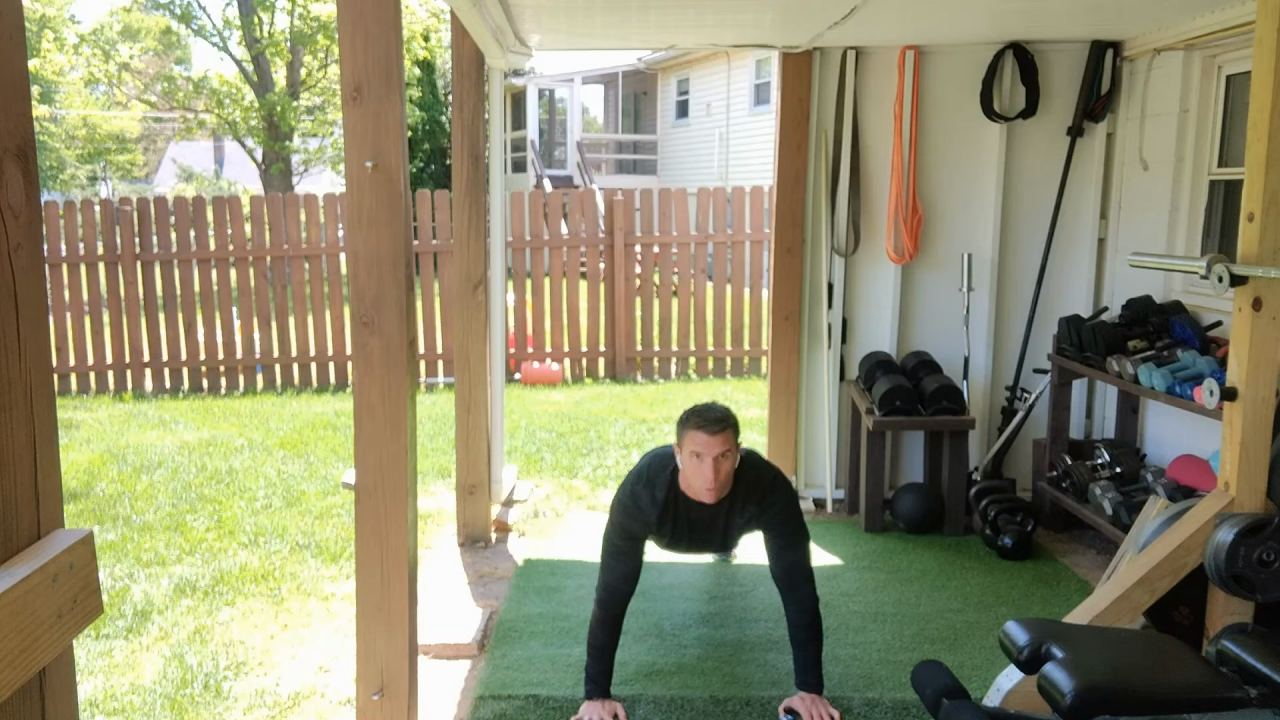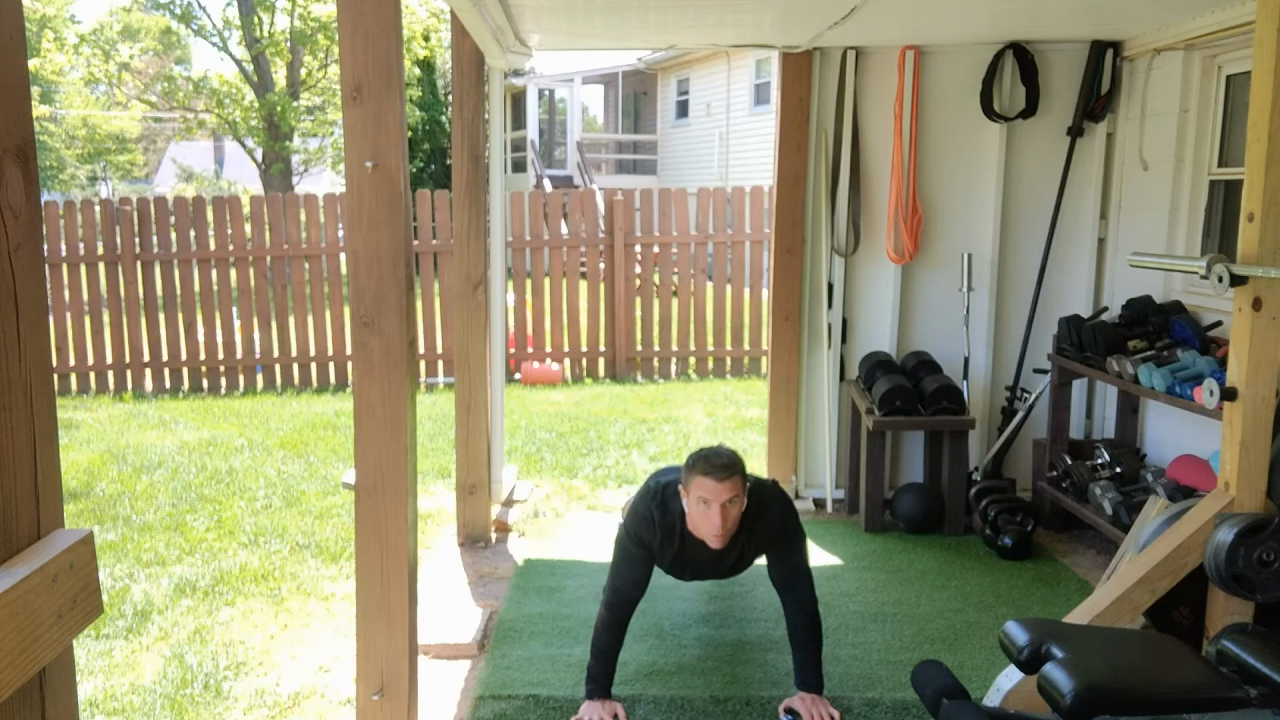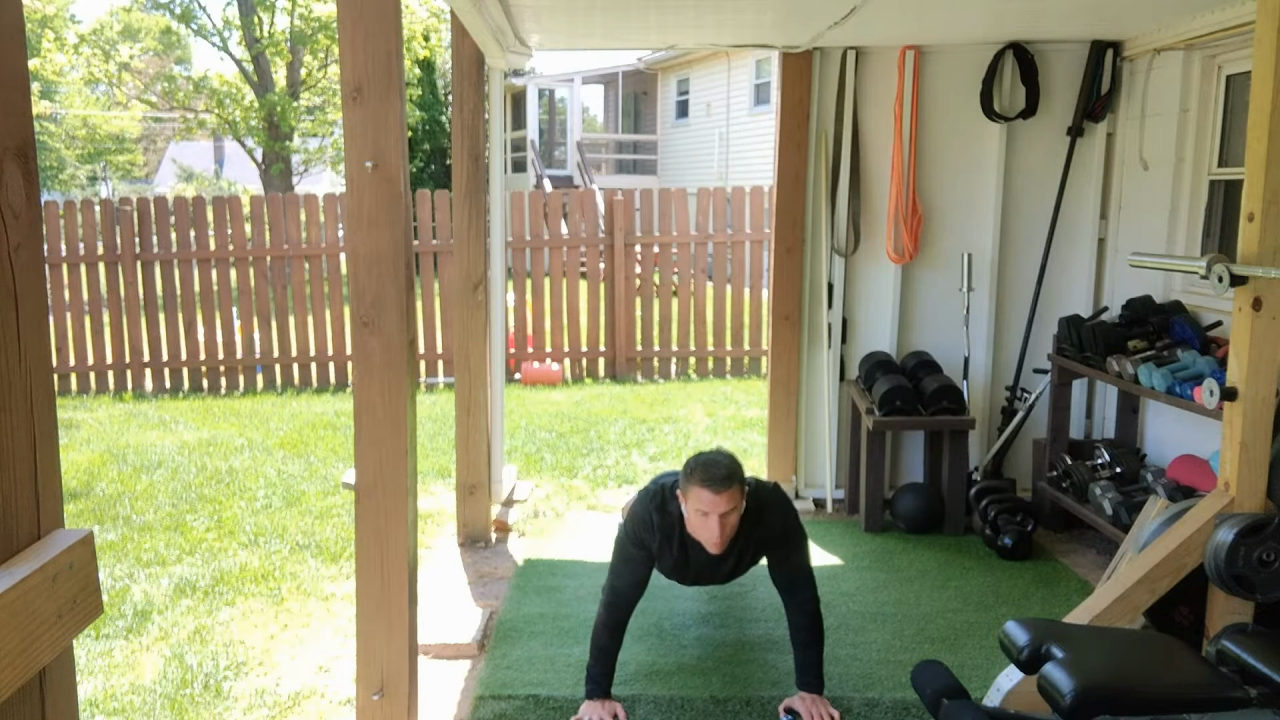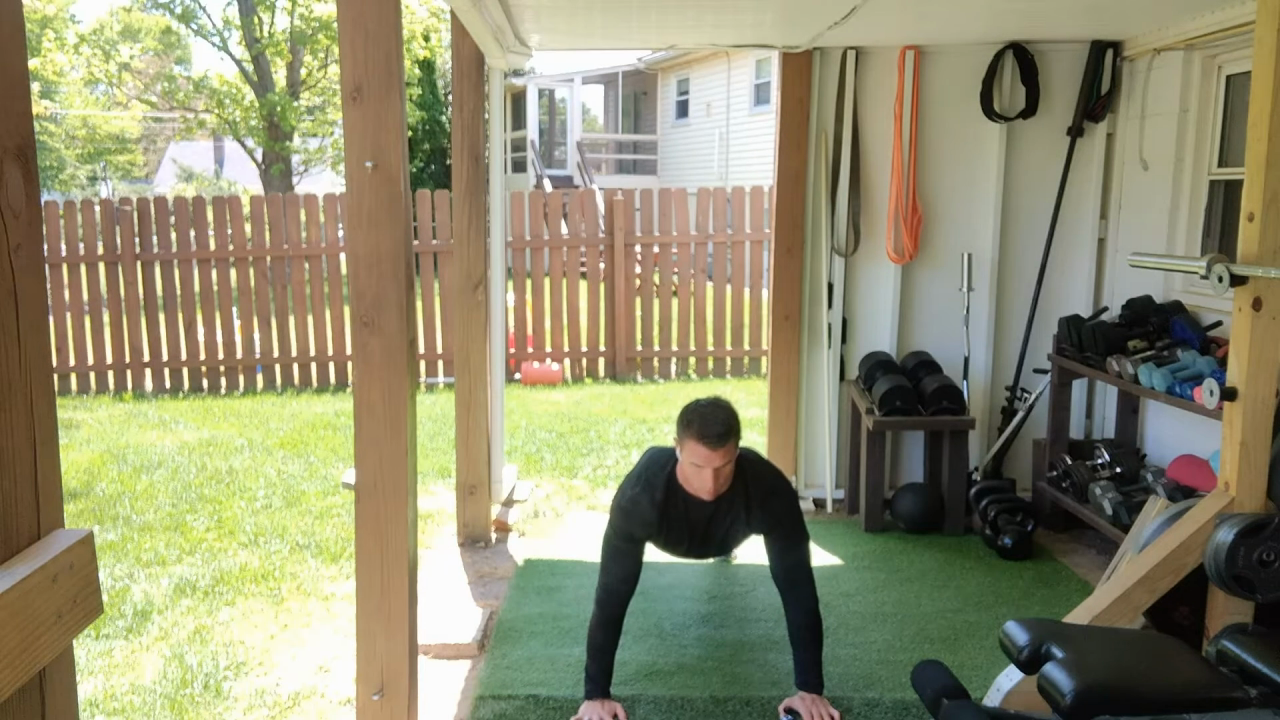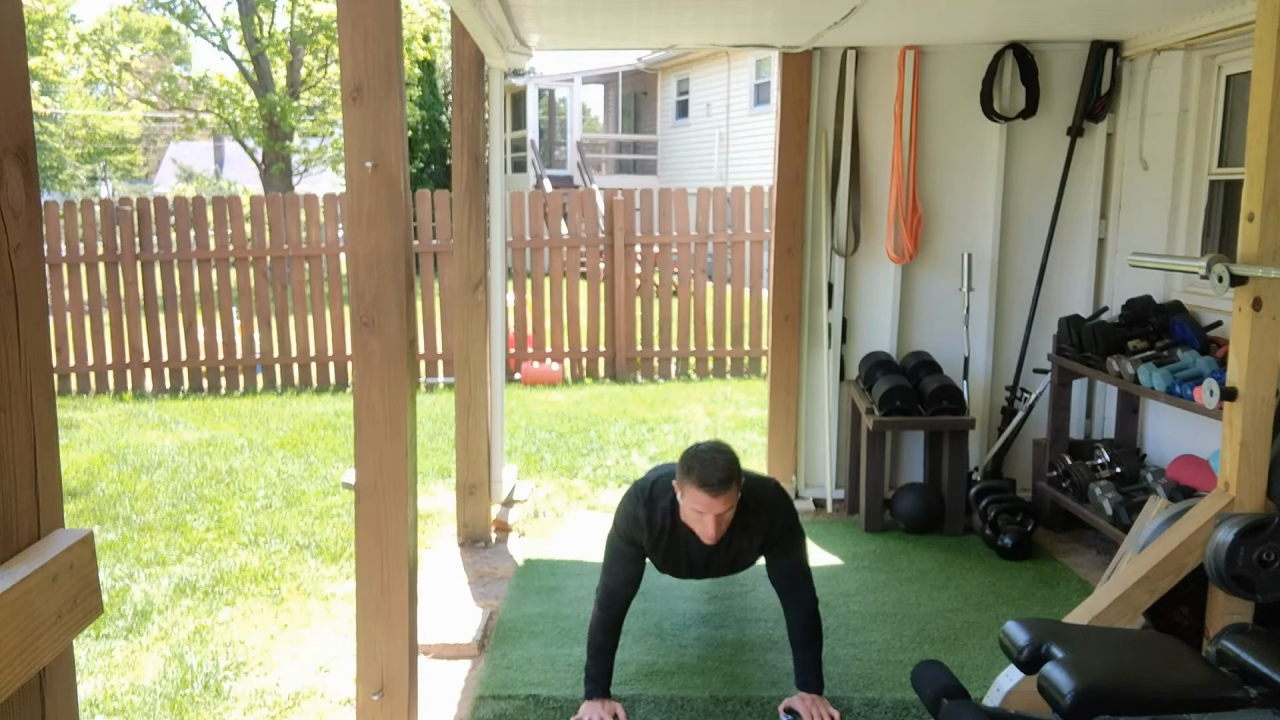
dt=1s
person 1, frame 1
left shoulder: (768, 487)
right shoulder: (641, 490)
left elbow: (797, 588)
right elbow: (613, 591)
left wrist: (810, 688)
right wrist: (596, 694)
left hip: (727, 529)
right hip: (666, 532)
person 1, frame 2
left shoulder: (771, 508)
right shoulder: (651, 510)
left elbow: (798, 597)
right elbow: (618, 600)
left wrist: (809, 689)
right wrist: (597, 694)
right hip: (664, 514)
person 1, frame 3
left shoulder: (772, 509)
right shoulder: (652, 511)
left elbow: (801, 597)
right elbow: (617, 601)
left wrist: (810, 689)
right wrist: (597, 694)
person 1, frame 4
left shoulder: (768, 487)
right shoulder: (641, 492)
left elbow: (797, 586)
right elbow: (613, 592)
left wrist: (810, 688)
right wrist: (596, 693)
left hip: (727, 533)
right hip: (667, 536)
person 1, frame 5
left shoulder: (770, 503)
right shoulder: (642, 505)
left elbow: (798, 595)
right elbow: (611, 599)
left wrist: (810, 689)
right wrist: (596, 694)
